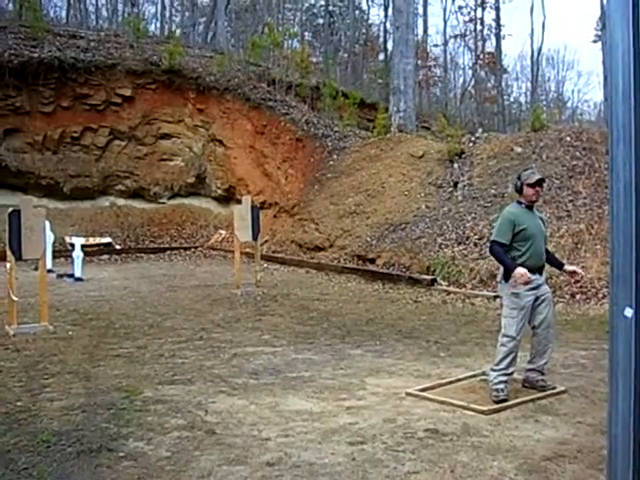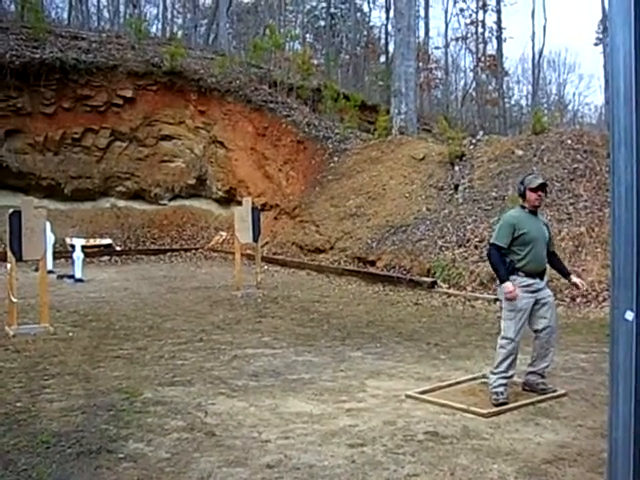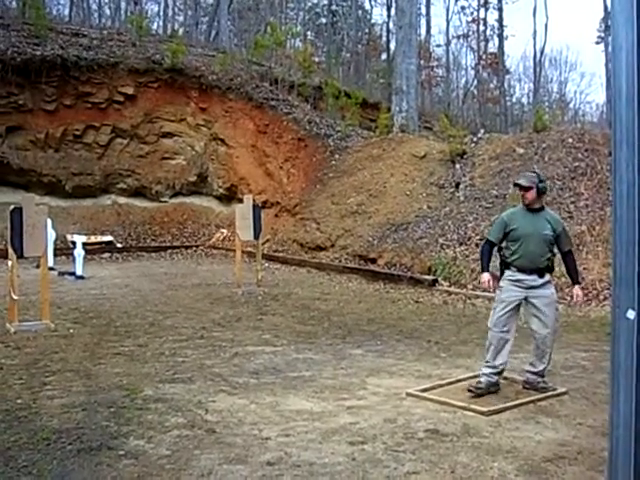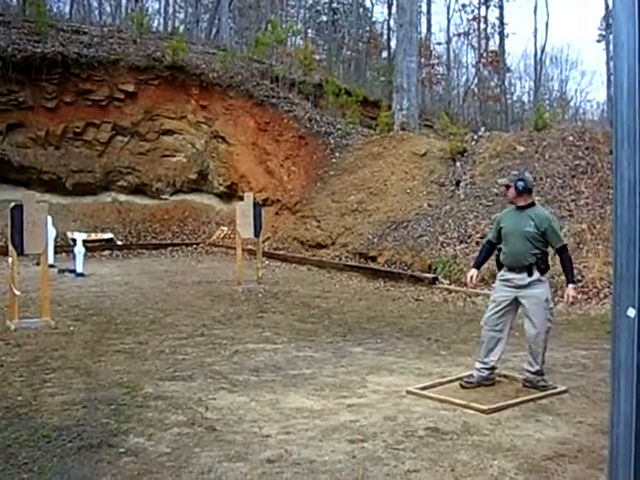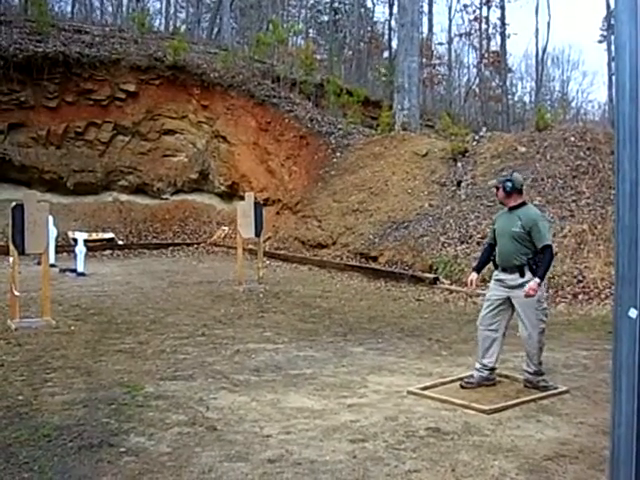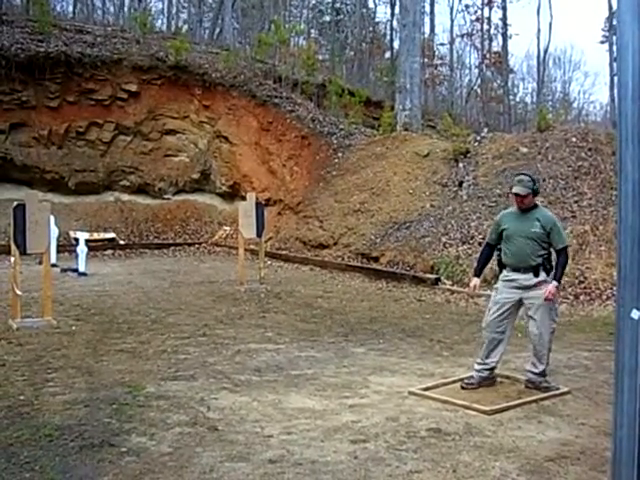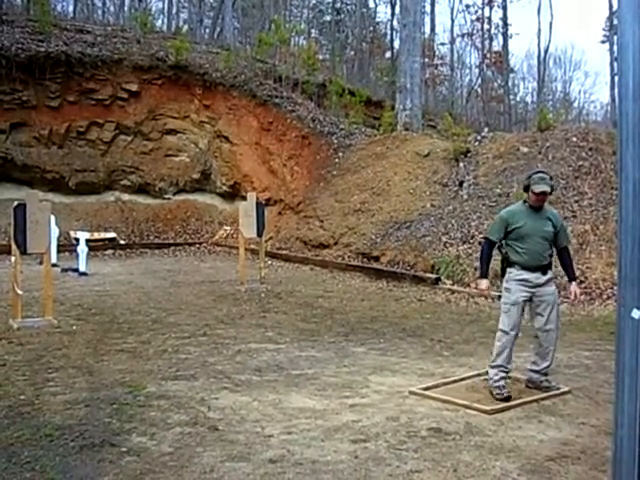
dt=0.3s
person 1, frame 1
left shoulder: (538, 217)
right shoulder: (510, 214)
right elbow: (495, 247)
left wrist: (563, 267)
right wrist: (514, 269)
left hip: (539, 280)
right hip: (517, 282)
left knee: (544, 329)
right knee: (511, 333)
left ankle: (533, 375)
right ankle: (498, 381)
person 1, frame 2
left shoulder: (542, 222)
right shoulder: (511, 219)
left elbow: (550, 254)
right elbow: (494, 251)
left wrist: (569, 276)
right wrist: (505, 281)
left hip: (541, 284)
right hip: (517, 285)
left knee: (547, 332)
right knee: (510, 337)
left ankle: (534, 377)
right ankle: (498, 385)
person 1, frame 3
left shoulder: (554, 220)
right shoulder: (509, 217)
left elbow: (566, 253)
right elbow: (489, 243)
left wrist: (576, 283)
right wrist: (485, 270)
left hip: (542, 282)
right hip: (513, 279)
left knee: (545, 332)
right knee: (499, 326)
left ankle: (535, 376)
right ankle: (490, 377)
person 1, frame 4
left shoulder: (543, 217)
right shoulder: (504, 216)
left elbow: (562, 250)
right elbow: (490, 243)
left wrist: (570, 282)
right wrist: (475, 267)
left hip: (534, 280)
right hip: (506, 278)
left knee: (538, 331)
right knee: (492, 325)
left ankle: (533, 375)
right ankle: (484, 371)
person 1, frame 5
left shoulder: (533, 217)
right shoulder: (500, 217)
left elbow: (547, 251)
right elbow: (491, 245)
left wrist: (537, 280)
right wrist: (476, 270)
left hip: (526, 279)
right hip: (500, 278)
left knee: (532, 332)
right knee: (488, 325)
left ankle: (534, 376)
right ankle: (484, 372)
person 1, frame 6
left shoulder: (547, 219)
right shoulder: (504, 217)
left elbow: (562, 253)
right elbow: (490, 246)
left wrist: (555, 282)
right wrist: (477, 274)
left hip: (538, 281)
right hip: (509, 279)
left knee: (542, 332)
right knee: (493, 326)
left ankle: (536, 376)
right ankle: (484, 372)
person 1, frame 7
left shoulder: (553, 217)
right shoulder: (509, 214)
left elbow: (563, 251)
right elbow: (488, 244)
left wrist: (572, 280)
right wrist: (484, 276)
left hip: (545, 280)
right hip: (516, 278)
left knee: (547, 330)
right knee: (508, 329)
left ankle: (537, 375)
right ankle: (497, 378)
